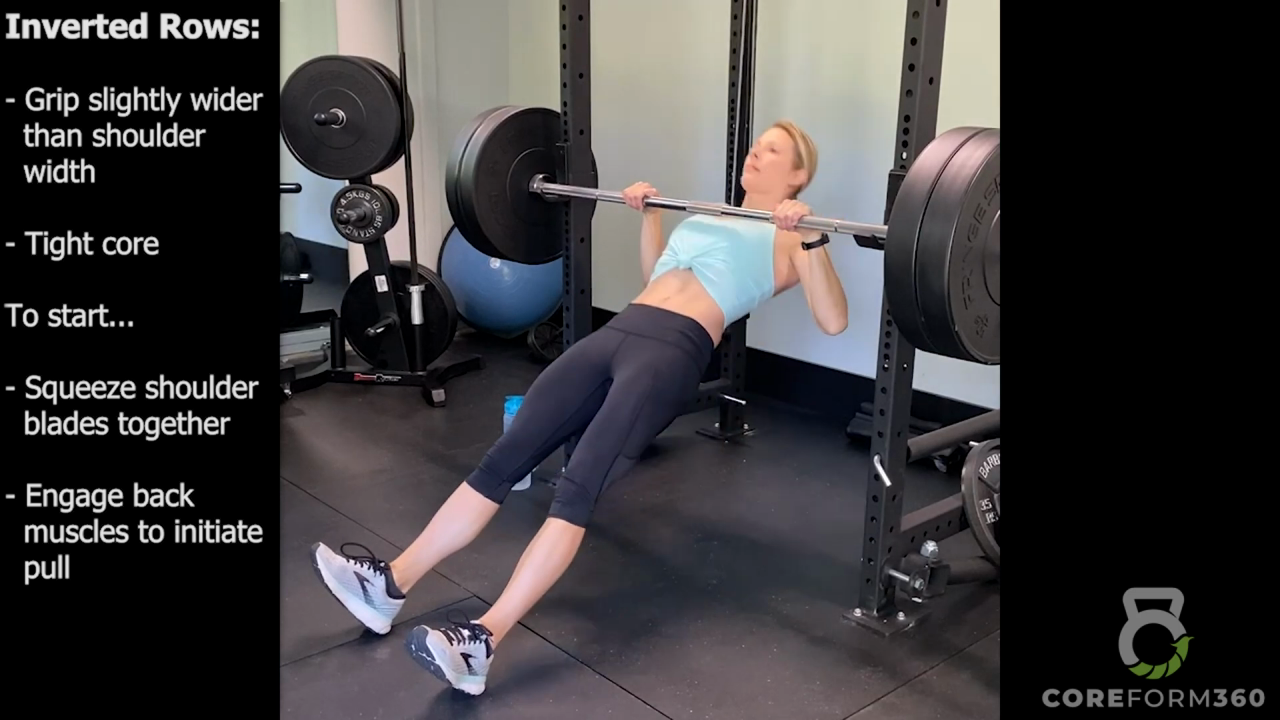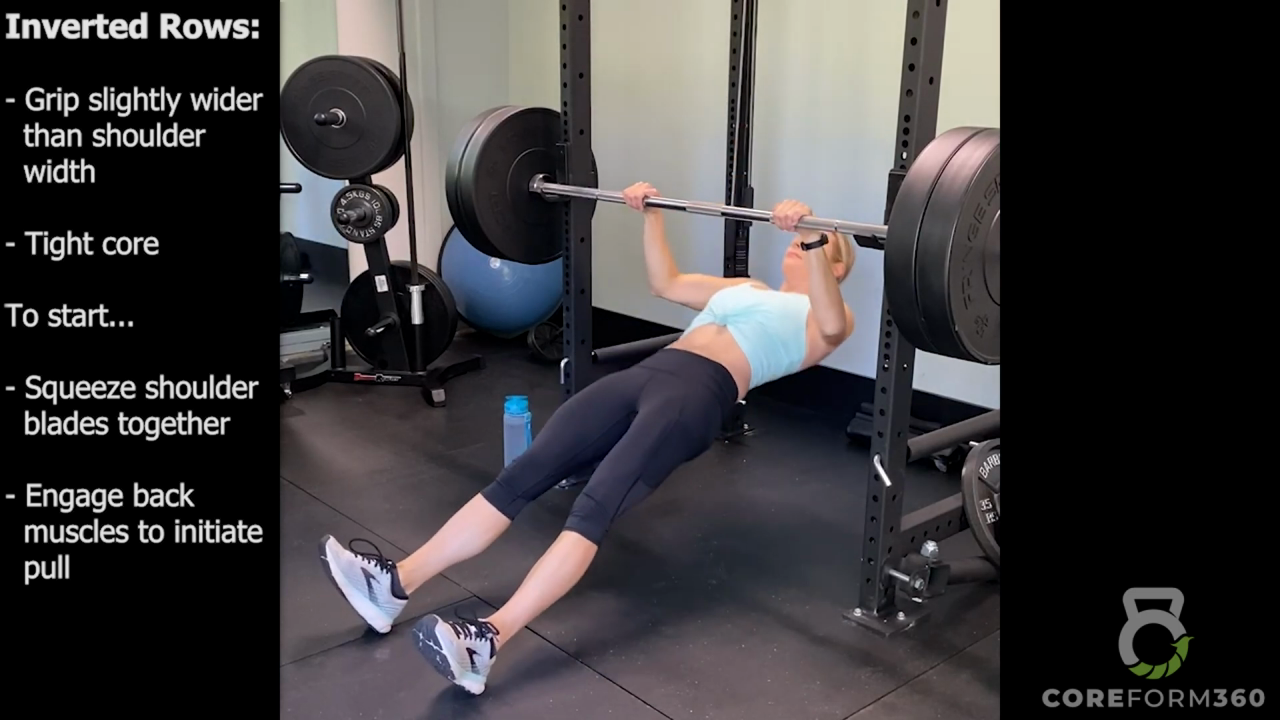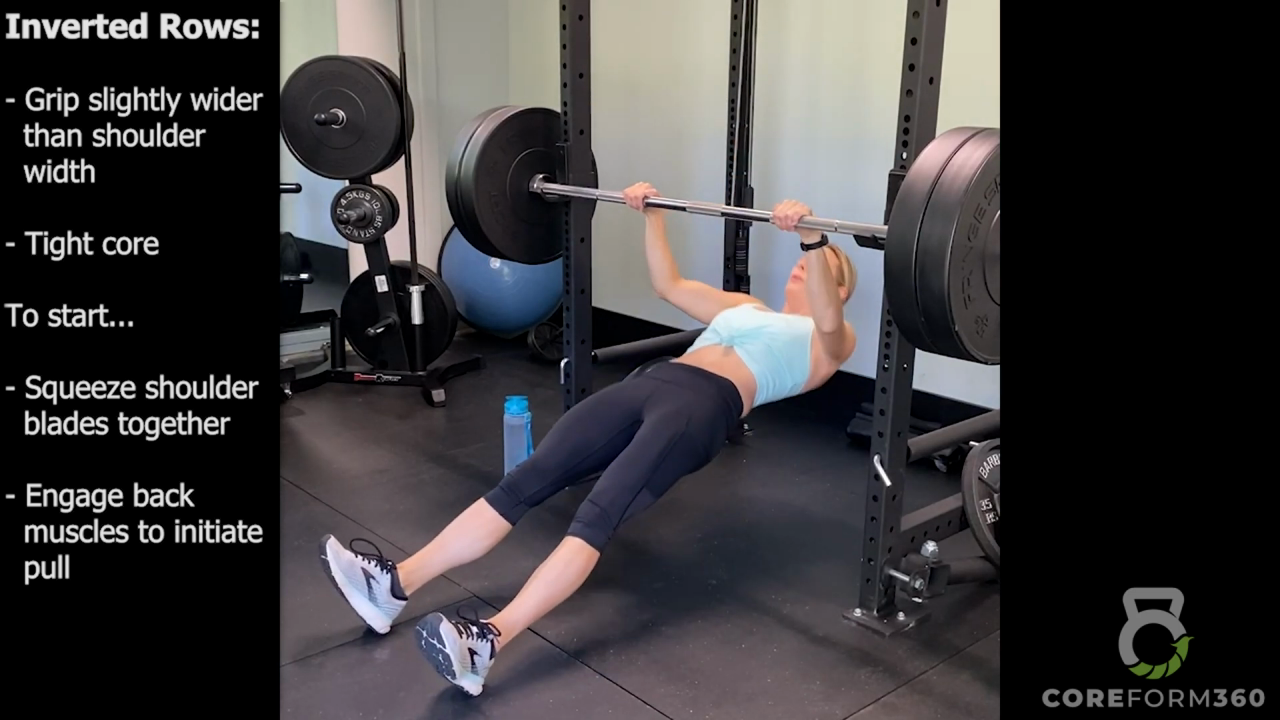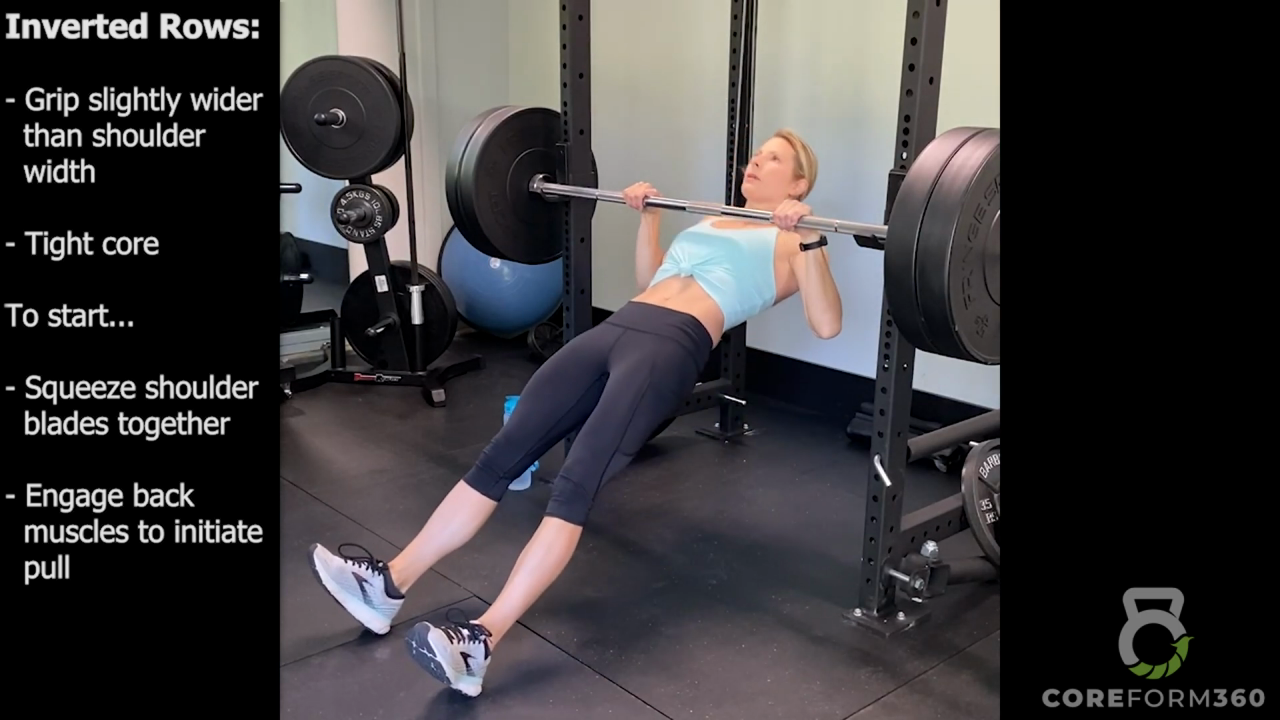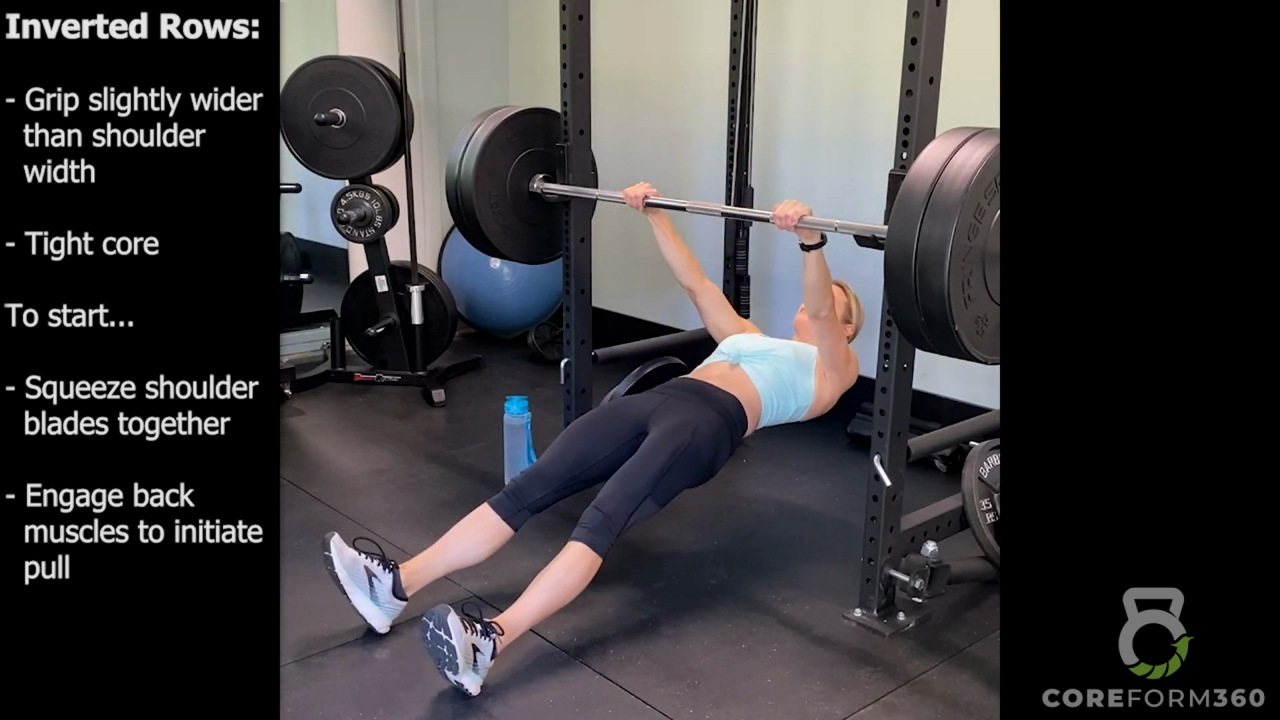
dt=1s
person 1, frame 1
left shoulder: (788, 238)
right shoulder: (711, 214)
left elbow: (833, 321)
left wrist: (812, 239)
right wrist: (650, 213)
left hip: (671, 350)
right hip: (615, 333)
left knee: (577, 488)
right knee: (502, 460)
left ankle: (481, 643)
right ankle: (390, 584)
person 1, frame 2
left shoulder: (821, 316)
right shoulder: (747, 289)
left elbow: (831, 325)
right elbow: (665, 283)
left wrist: (811, 238)
right wrist: (650, 214)
left hip: (699, 392)
right hip: (649, 371)
left knee: (594, 508)
right knee: (520, 476)
left ankle: (486, 642)
right ankle: (395, 584)
person 1, frame 3
left shoulder: (832, 344)
right shoulder: (750, 306)
left elbow: (827, 327)
right elbow: (668, 285)
left wrist: (813, 240)
right wrist: (653, 215)
left hip: (701, 405)
right hip: (651, 383)
left knee: (598, 515)
right knee: (523, 482)
left ankle: (487, 642)
right ankle: (394, 585)
person 1, frame 4
left shoulder: (790, 246)
right shoulder: (714, 223)
left elbow: (826, 324)
left wrist: (806, 238)
right wrist: (648, 215)
left hip: (671, 347)
right hip: (614, 330)
left knee: (574, 485)
right knee: (499, 458)
left ankle: (480, 641)
right ankle: (388, 585)
person 1, frame 5
left shoulder: (833, 367)
right shoulder: (751, 336)
left elbow: (822, 310)
right elbow: (693, 281)
left wrist: (809, 241)
right wrist: (654, 215)
left hip: (708, 423)
right hip: (658, 399)
left knee: (600, 523)
right knee: (526, 490)
left ankle: (489, 641)
right ankle: (396, 585)
